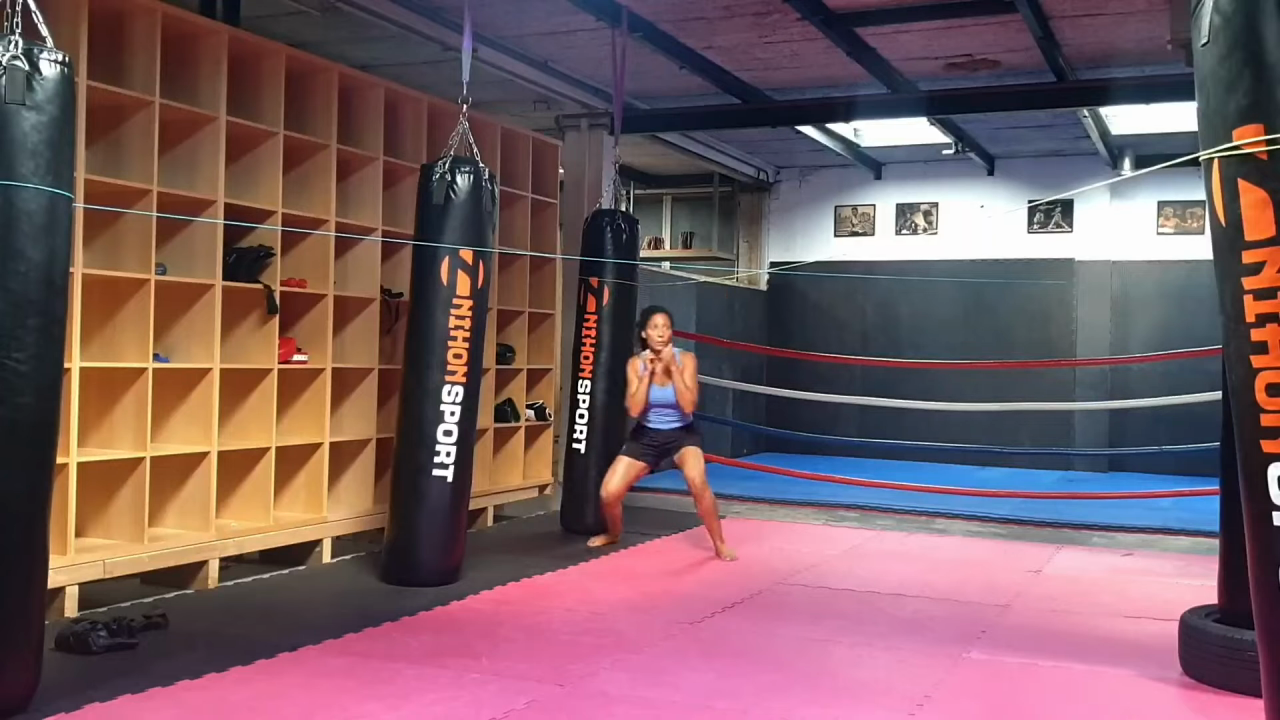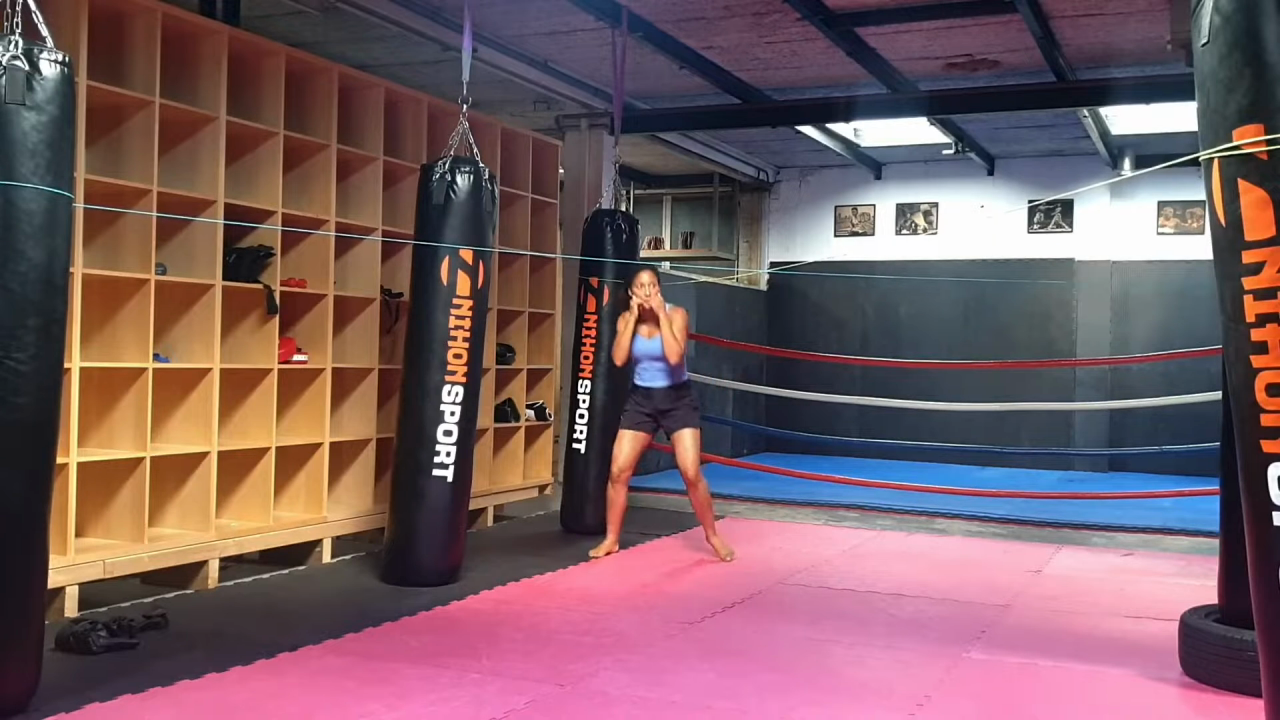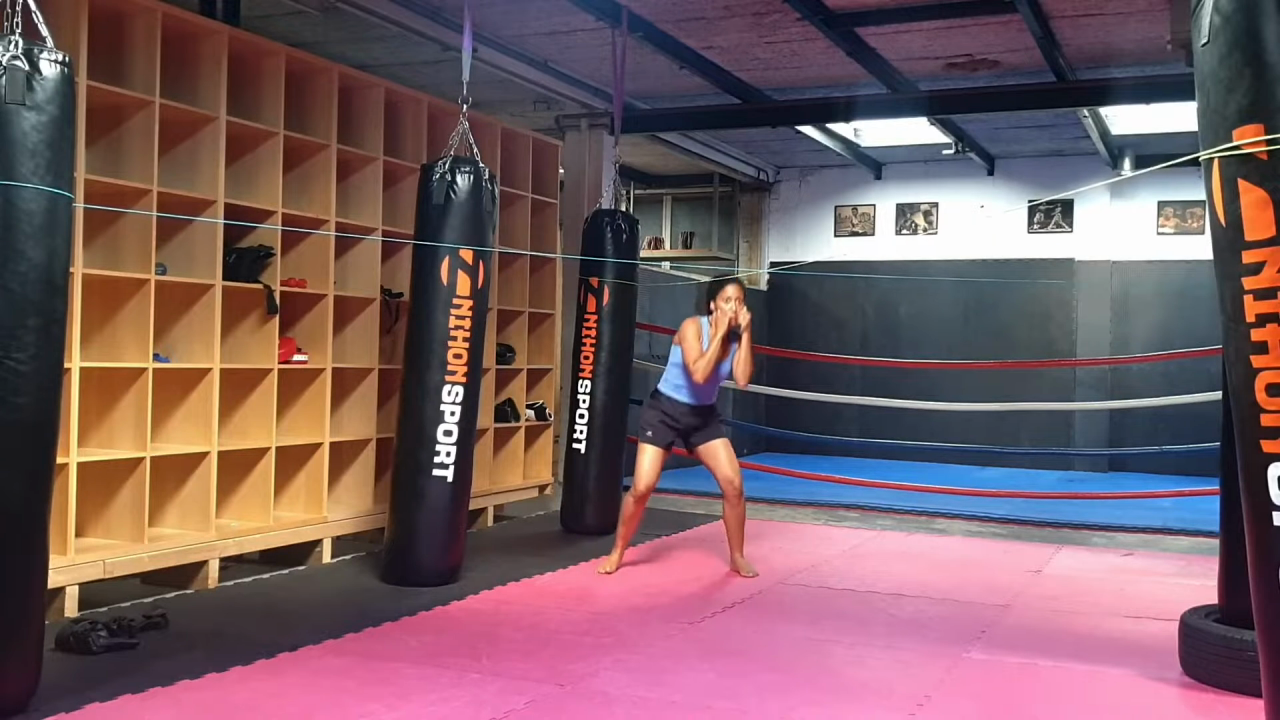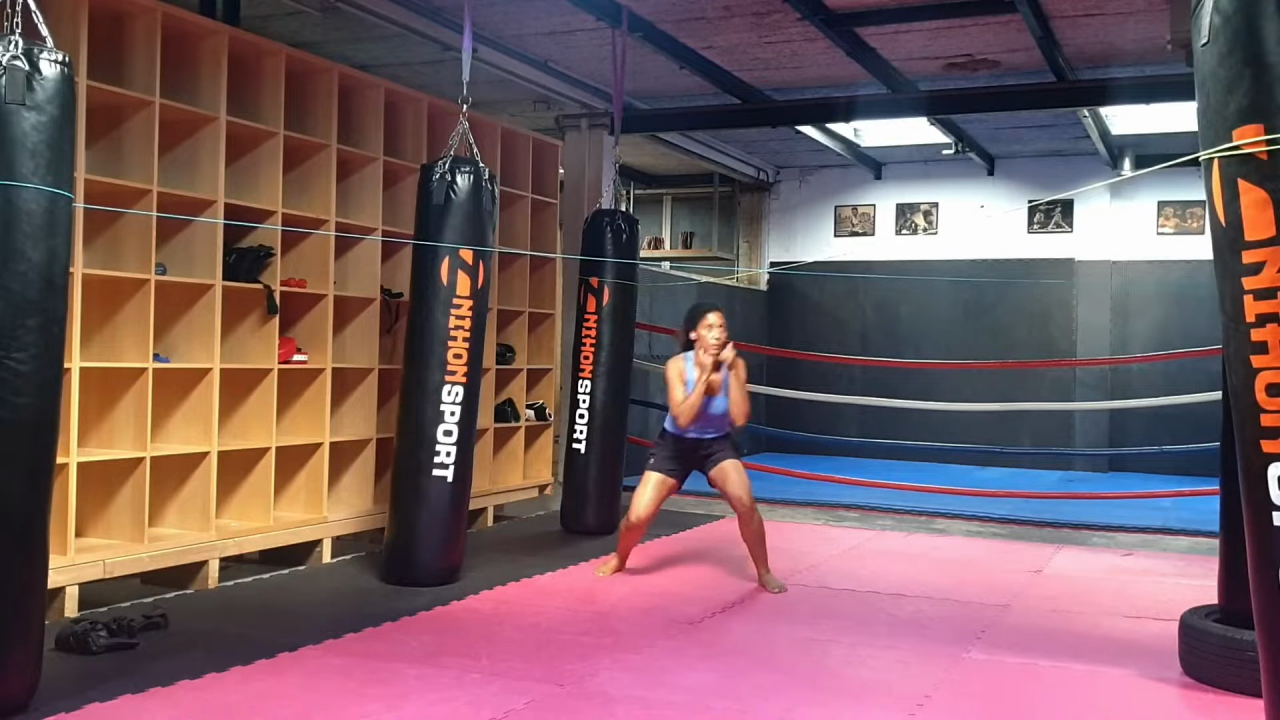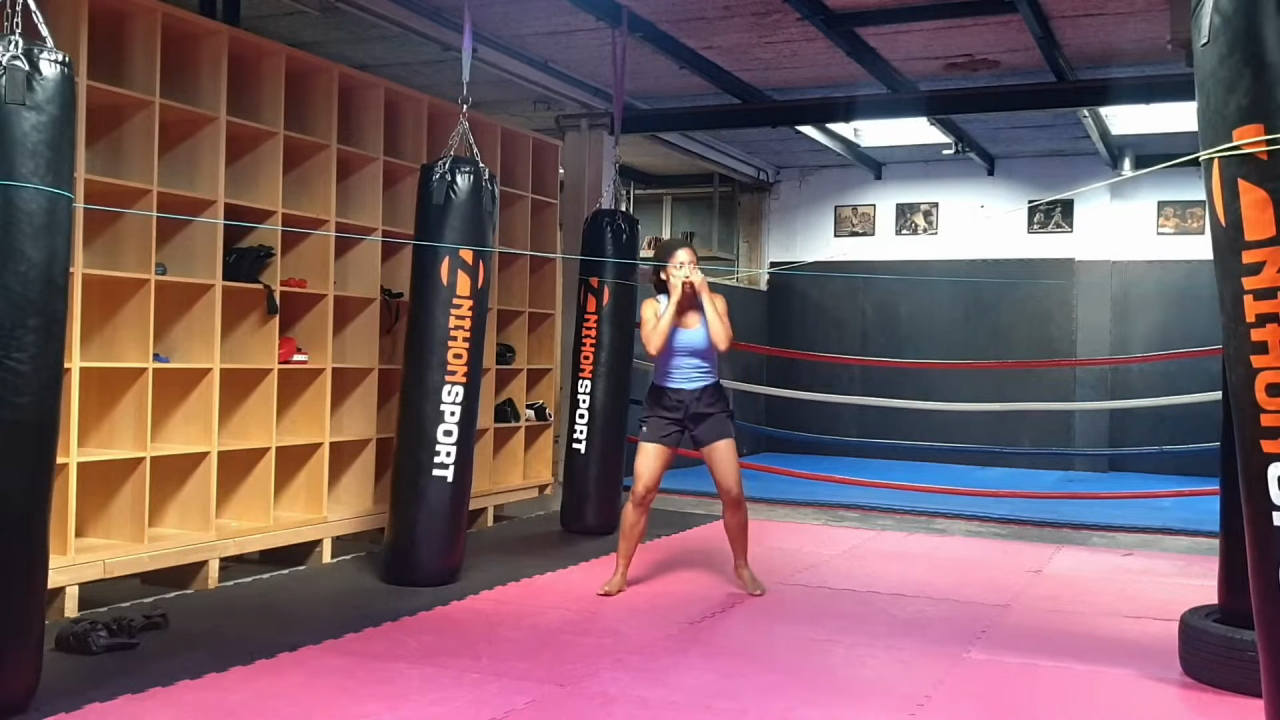
dt=1s
person 1, frame 1
left shoulder: (686, 360)
right shoulder: (636, 363)
left elbow: (689, 406)
right elbow: (634, 411)
left wrist: (673, 369)
right wrist: (647, 374)
left hip: (681, 434)
right hip: (646, 436)
left knee: (698, 483)
right knee: (609, 493)
left ankle: (720, 544)
right ankle: (613, 533)
person 1, frame 2
left shoulder: (676, 313)
right shoulder: (626, 319)
left elbow: (675, 356)
right elbow: (618, 359)
left wrist: (661, 315)
right wrist: (632, 316)
left hip: (678, 399)
right hip: (641, 400)
left knee: (691, 473)
right knee: (618, 471)
left ankle: (712, 534)
right ankle: (611, 539)
person 1, frame 3
left shoulder: (737, 337)
right shoulder: (692, 327)
left elbow: (742, 380)
right elbow: (699, 374)
left wrist: (745, 332)
right wrist: (720, 332)
left hip: (703, 415)
right hip: (664, 410)
left knee: (734, 483)
right knee: (643, 486)
left ankle: (737, 557)
right ankle: (617, 551)
person 1, frame 4
left shoulder: (735, 365)
right shoulder: (677, 365)
left elbow: (741, 419)
right elbow: (684, 419)
left wrist: (731, 371)
right wrist: (705, 373)
left hip: (717, 445)
right hip: (675, 445)
left knee: (745, 503)
right knee: (637, 516)
left ankle: (764, 573)
right ankle: (619, 558)
person 1, frame 5
left shoulder: (715, 301)
right shoulder: (653, 306)
left elbow: (723, 343)
right elbow: (653, 346)
left wrist: (704, 294)
right wrist: (674, 299)
left hip: (709, 402)
right hip: (664, 403)
left knee: (732, 492)
right knee: (641, 491)
left ankle: (741, 566)
right ankle: (620, 573)
